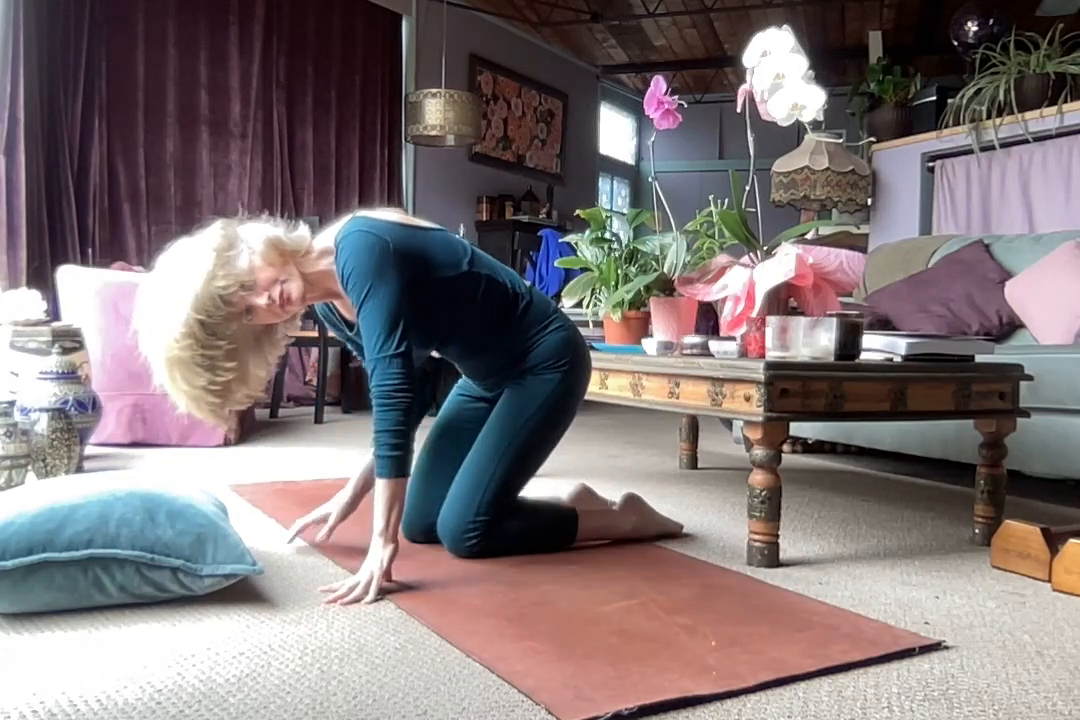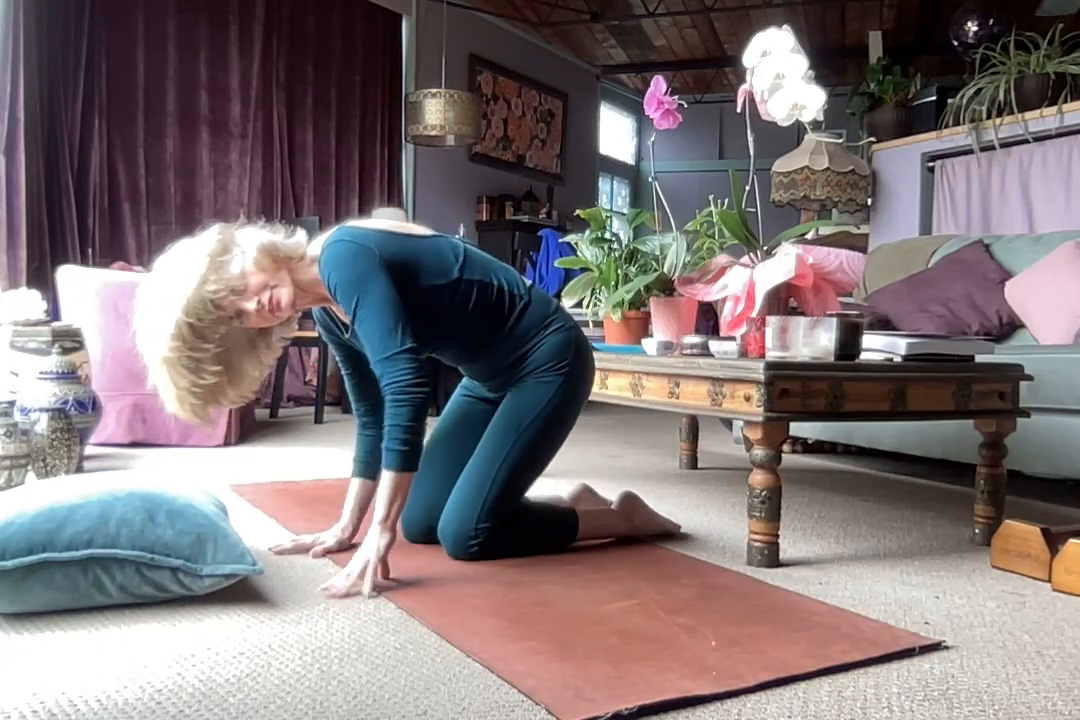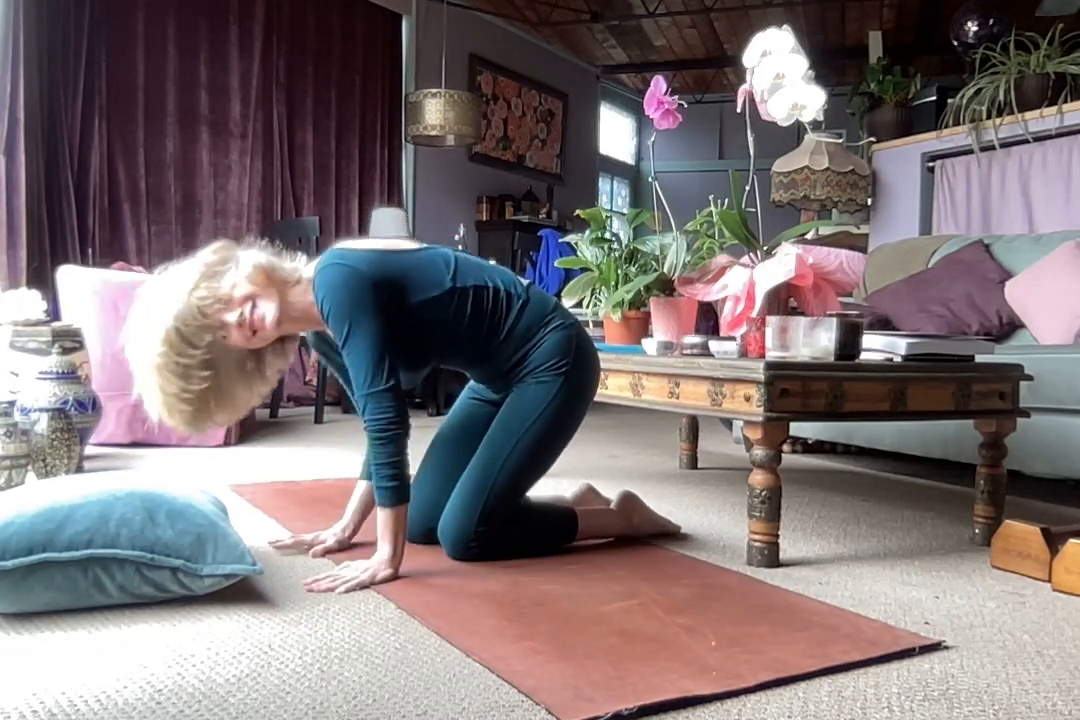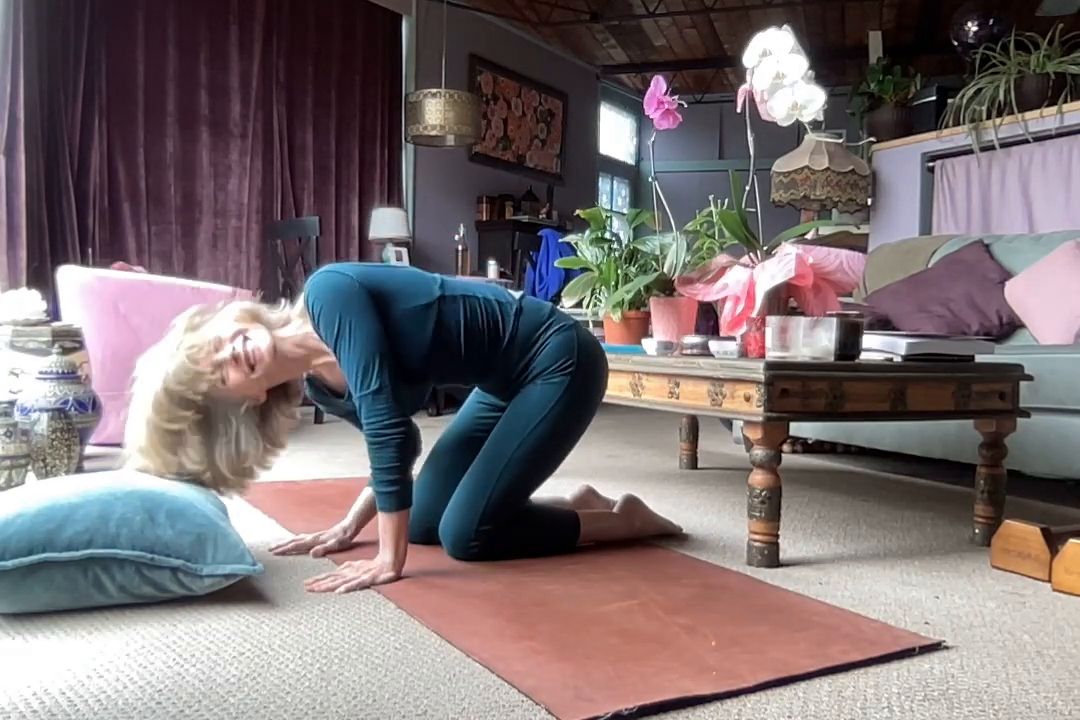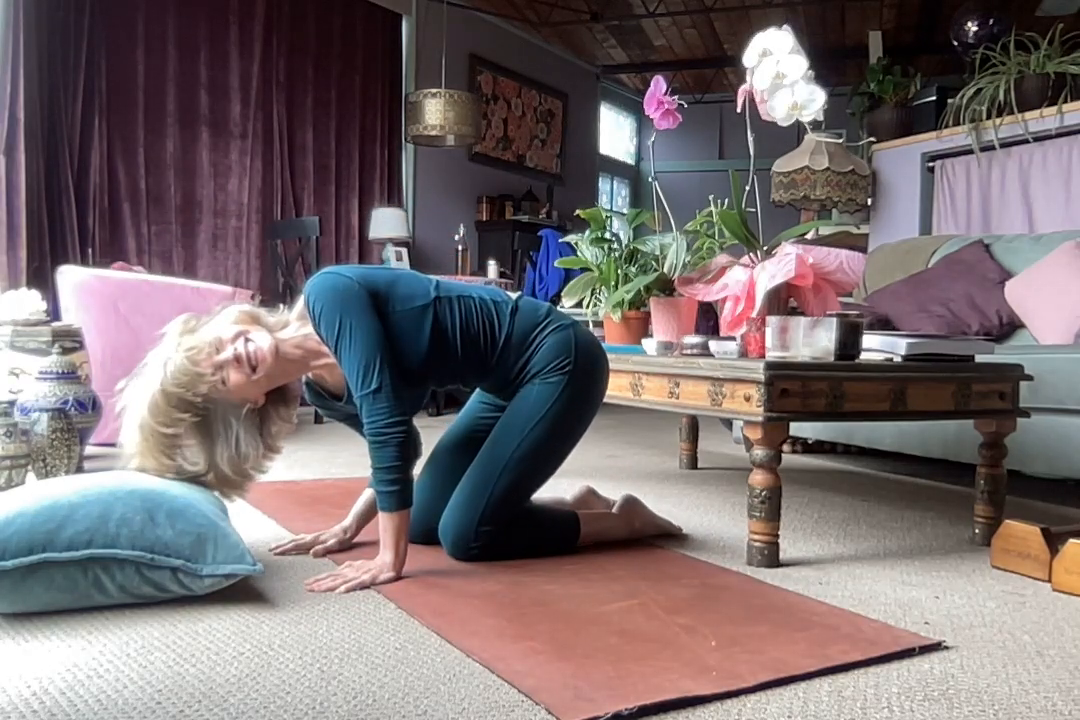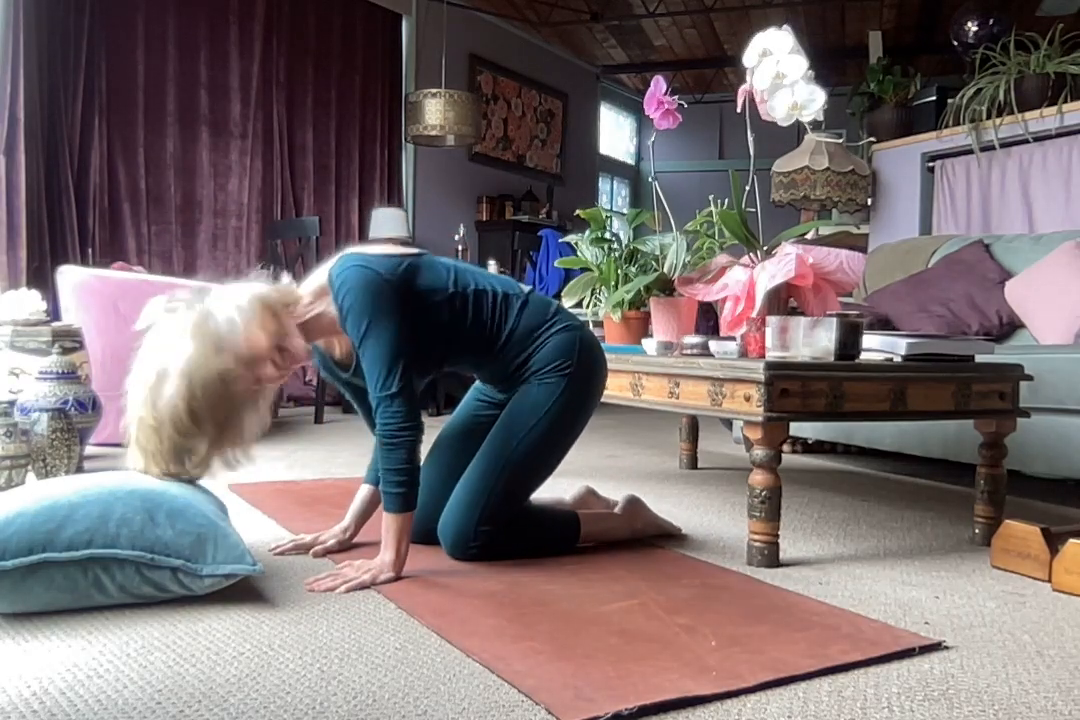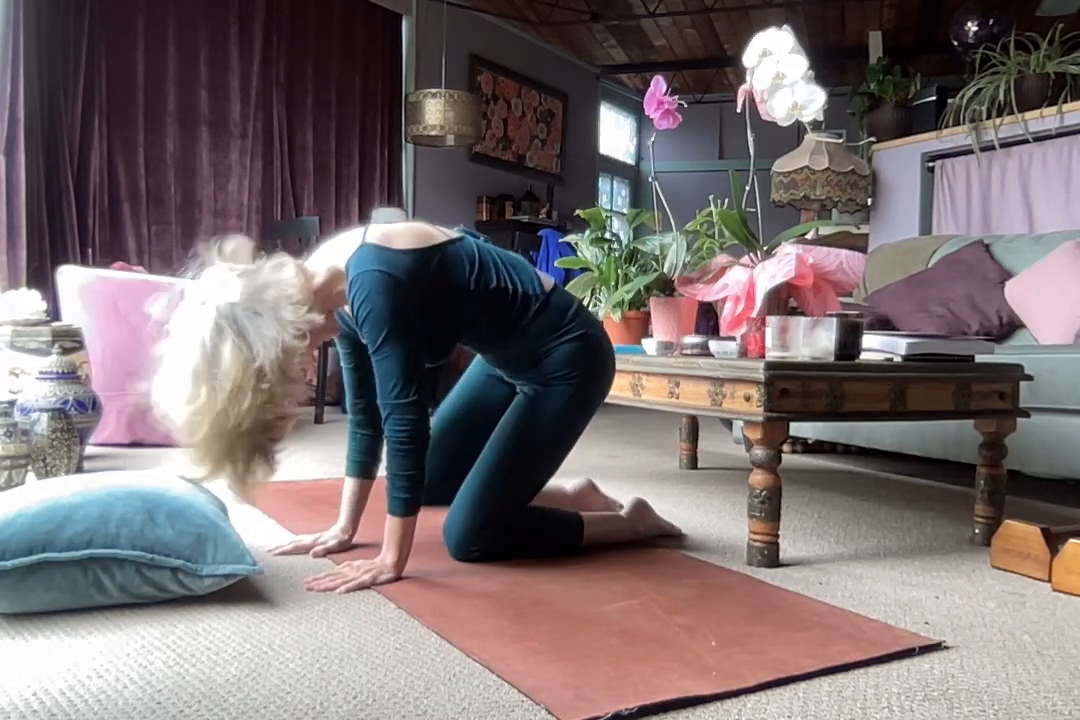
dt=0.4s
person 1, frame 1
left shoulder: (359, 249)
right shoulder: (330, 309)
left elbow: (395, 391)
right elbow: (396, 403)
left wrist: (383, 543)
right wrist: (347, 498)
left hip: (544, 361)
right hip: (487, 376)
left knee: (465, 530)
right knee: (420, 522)
left ankle: (625, 517)
right ankle: (576, 503)
person 1, frame 2
left shoulder: (344, 259)
right shoulder: (329, 316)
left elbow: (406, 387)
right elbow: (374, 418)
left wrist: (379, 535)
right wrist: (346, 528)
left hip: (546, 360)
right hip: (491, 377)
left knee: (465, 535)
right knee: (420, 524)
left ankle: (622, 517)
right ankle: (575, 503)
person 1, frame 3
left shoulder: (336, 279)
right shoulder: (321, 338)
left elbow: (384, 420)
right elbow: (382, 426)
left wrist: (386, 558)
right wrist: (347, 526)
left hip: (550, 359)
right hip: (500, 374)
left knee: (464, 535)
right knee: (421, 522)
left ankle: (622, 517)
right ankle: (577, 501)
person 1, frame 4
left shoulder: (328, 294)
right shoulder: (321, 388)
left elbow: (386, 425)
right elbow: (396, 441)
left wrist: (389, 561)
right wrist: (347, 527)
left hip: (557, 362)
right hip: (506, 382)
left knee: (467, 535)
right knee: (423, 522)
left ankle: (625, 519)
right ankle: (578, 505)
person 1, frame 5
left shoulder: (329, 295)
right shoulder: (320, 391)
left elbow: (389, 426)
right elbow: (396, 443)
left wrist: (389, 560)
right wrist: (348, 527)
left hip: (557, 360)
right hip: (508, 381)
left knee: (466, 535)
right knee: (426, 521)
left ankle: (623, 519)
right ankle: (577, 505)
person 1, frame 6
left shoulder: (355, 284)
right shoulder: (327, 351)
left elbow: (399, 419)
right elbow: (393, 432)
left wrist: (389, 559)
right wrist: (347, 527)
left hip: (556, 359)
right hip: (506, 375)
left knee: (465, 535)
right knee: (426, 521)
left ankle: (625, 520)
right ankle: (578, 503)
person 1, frame 7
left shoulder: (372, 279)
right shoulder: (341, 292)
left elbow: (403, 420)
right elbow: (368, 416)
left wrist: (390, 561)
right wrist: (343, 528)
left hip: (565, 354)
right hip: (511, 352)
left knee: (470, 536)
right knee: (433, 482)
left ankle: (631, 523)
right ankle: (571, 498)
